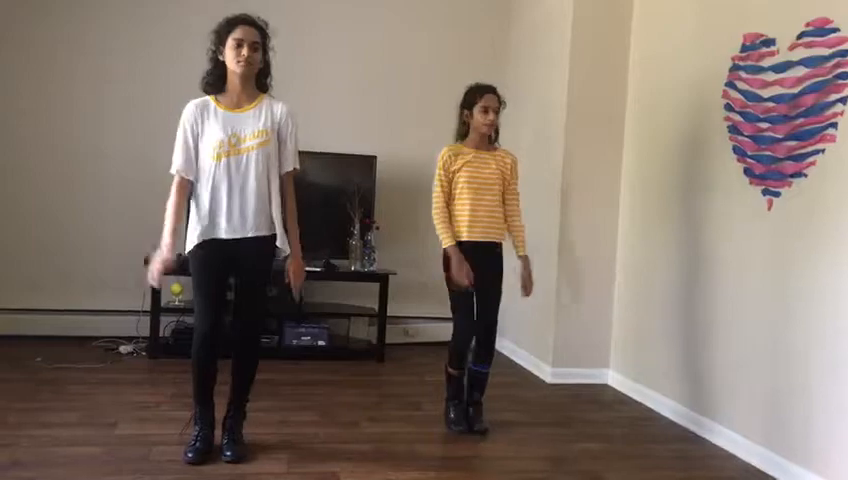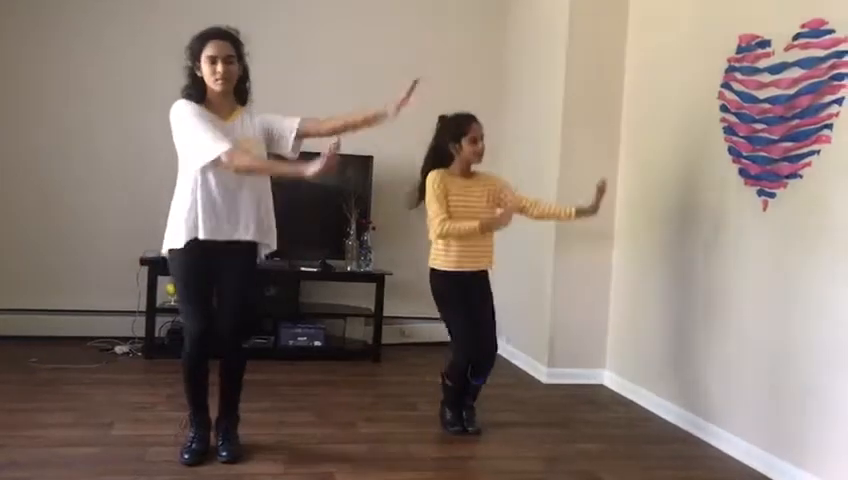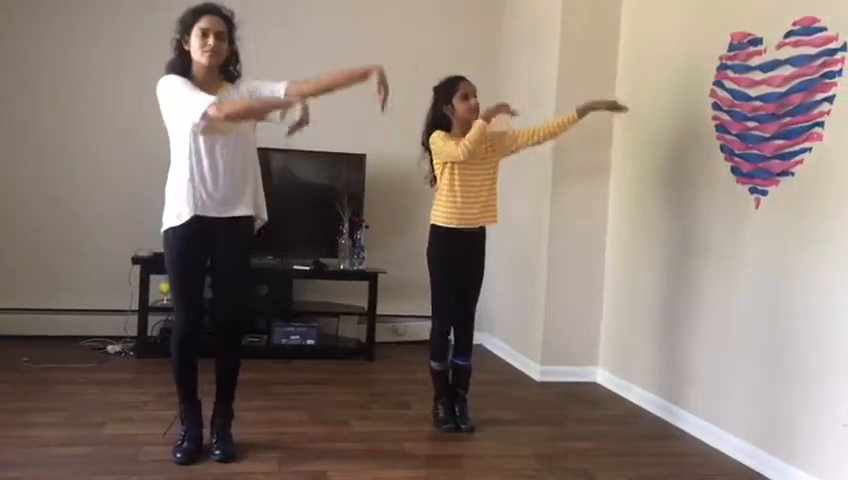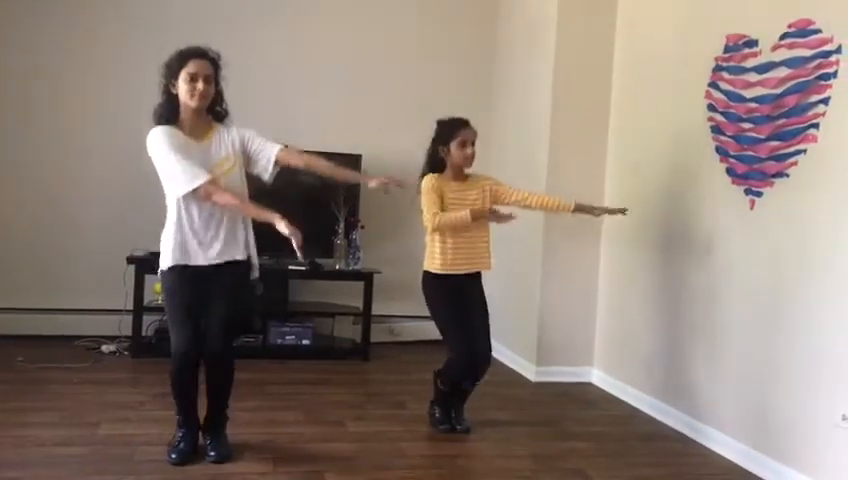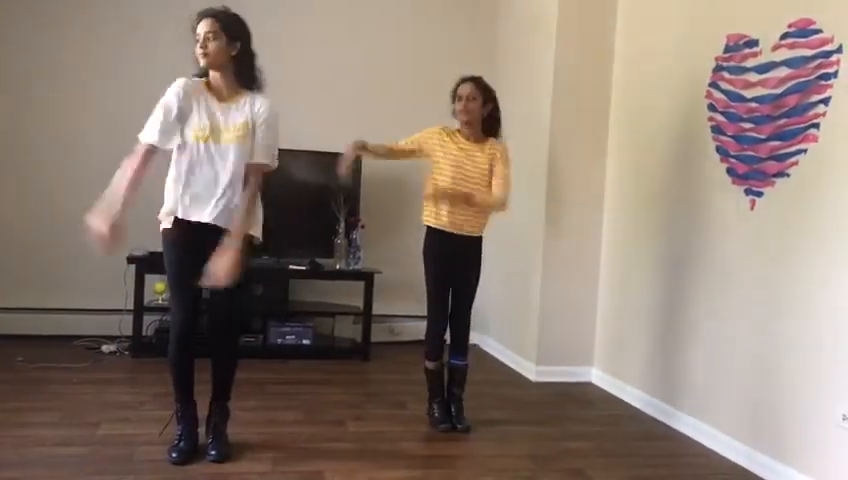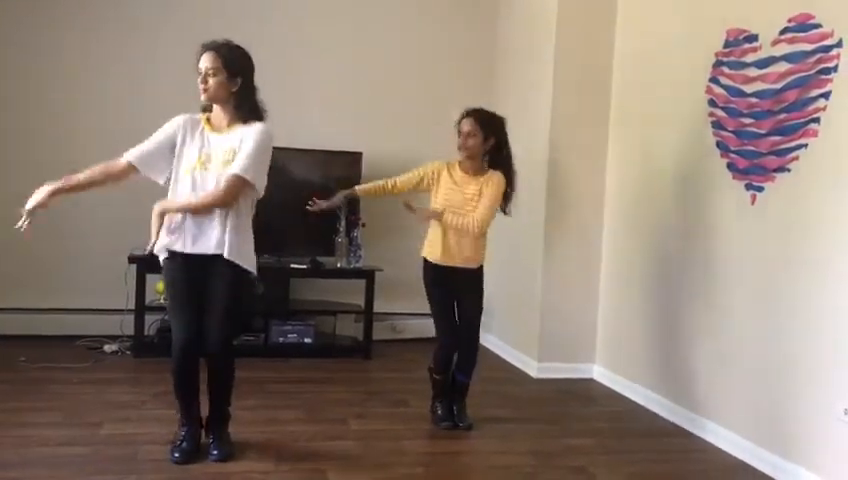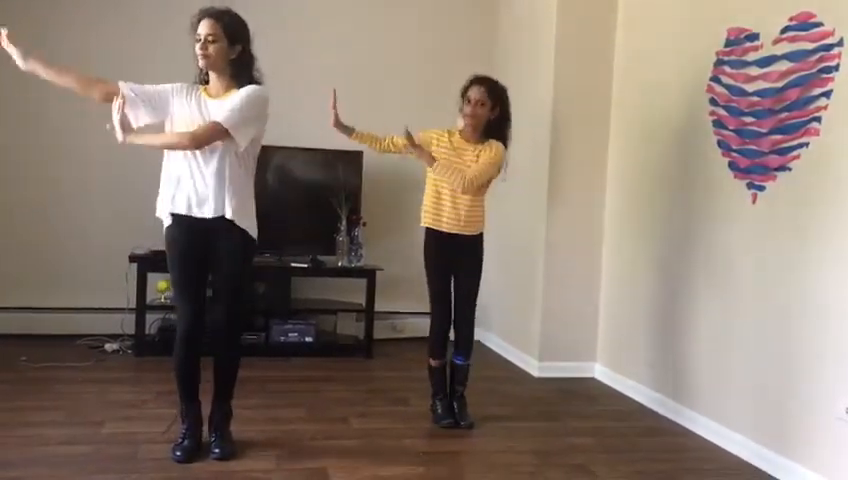
dt=0.7s
person 1, frame 1
left shoulder: (277, 114)
right shoulder: (197, 111)
left elbow: (286, 184)
right elbow: (181, 183)
left wrist: (294, 249)
right wrist: (165, 245)
left hip: (259, 241)
right hip: (210, 238)
left knee: (248, 334)
right knee: (207, 332)
left ankle: (232, 426)
right ankle: (202, 426)
person 1, frame 2
left shoulder: (258, 121)
right shoulder: (185, 112)
left elbow: (319, 127)
right elbow: (235, 161)
left wrist: (384, 114)
right wrist: (304, 170)
left hip: (239, 242)
right hip: (192, 239)
left knee: (231, 335)
right knee: (198, 334)
left ankle: (227, 426)
right ankle: (199, 426)
person 1, frame 3
left shoulder: (244, 91)
right shoulder: (172, 87)
left elbow: (308, 87)
right elbow: (219, 111)
left wrist: (368, 72)
right wrist: (287, 101)
left hip: (235, 218)
right hip: (187, 217)
left knee: (228, 321)
right knee: (187, 321)
left ankle: (222, 424)
right ankle: (190, 424)
person 1, frame 4
left shoulder: (235, 136)
right shoulder: (161, 139)
left elbow: (296, 158)
right elbow: (212, 193)
left wrist: (363, 180)
right wrist: (274, 219)
left hip: (231, 260)
right hip: (183, 260)
left knee: (218, 347)
right knee: (186, 348)
left ankle: (215, 427)
right ankle: (186, 428)
person 1, frame 5
left shoulder: (258, 106)
right shoulder: (184, 92)
left elbow: (254, 181)
right elbow: (143, 151)
left wrist: (235, 244)
right wrist: (111, 208)
left hip: (231, 229)
right hip: (182, 224)
left knee: (224, 328)
right knee: (183, 325)
left ankle: (217, 424)
right ankle: (186, 425)
person 1, frame 6
left shoulder: (256, 134)
right shoulder: (183, 127)
left elbow: (224, 197)
right elbow: (120, 167)
left wrist: (164, 207)
right wrist: (55, 187)
left hip: (228, 256)
right hip: (182, 251)
left knee: (217, 344)
right knee: (185, 343)
left ankle: (218, 427)
right ankle: (189, 427)
person 1, frame 7
left shoulder: (252, 98)
right shoulder: (179, 95)
left elbow: (197, 138)
right elbow: (102, 90)
left wrist: (132, 136)
left hip: (230, 224)
right hip: (184, 221)
left knee: (224, 325)
right knee: (189, 325)
left ankle: (220, 423)
right ankle: (190, 423)
person 2, frame 1
left shoulder: (507, 161)
right shoulder: (449, 156)
left elbow: (512, 212)
right elbow: (440, 210)
left wrist: (524, 258)
right wrist: (455, 255)
left hip: (491, 253)
right hip: (459, 252)
left knee: (487, 332)
right knee: (465, 330)
left ankle: (474, 405)
right ankle: (454, 403)
person 2, frame 2
left shoulder: (490, 183)
right shoulder: (437, 179)
left elbow: (534, 208)
right elbow: (441, 228)
left wrist: (583, 211)
right wrist: (487, 224)
left hip: (477, 277)
right hip: (446, 275)
left knee: (487, 351)
right knee: (465, 349)
left ankle: (467, 406)
right ankle: (449, 405)
person 2, frame 3
left shoulder: (493, 138)
right shoulder: (439, 139)
left elbow: (540, 133)
right elbow: (462, 152)
left wrist: (585, 109)
right wrist: (487, 117)
left hip: (474, 237)
right hip: (445, 235)
left knee: (465, 320)
right knee: (443, 319)
left ankle: (460, 399)
right ankle: (441, 402)
person 2, frame 4
left shoulder: (485, 185)
right shoulder: (432, 182)
left elbow: (531, 199)
right elbow: (434, 222)
left wrist: (588, 209)
right wrist: (478, 214)
left hip: (471, 281)
right hip: (439, 280)
left knee: (482, 355)
right knee: (461, 352)
left ankle: (456, 405)
right ankle: (439, 403)
person 2, frame 5
left shoulder: (497, 150)
right shoulder: (438, 137)
left elbow: (500, 200)
right elbow: (393, 150)
left wrist: (462, 196)
right wrist: (361, 147)
left hip: (471, 243)
right hip: (439, 238)
left knee: (461, 321)
right knee: (437, 319)
left ankle: (456, 401)
right ankle: (436, 401)
person 2, frame 6
left shoulder: (495, 180)
right shoulder: (438, 170)
left elbow: (478, 225)
right elbow: (391, 186)
left wrist: (434, 214)
right wrist: (343, 195)
left hip: (471, 272)
right hip: (436, 267)
left knee: (469, 342)
right knee: (447, 340)
left ankle: (458, 401)
right ankle: (439, 400)
person 2, frame 7
left shoulder: (494, 151)
right shoulder: (436, 138)
left elbow: (465, 183)
right elbow: (387, 144)
left wrist: (427, 157)
right wrist: (345, 129)
left hip: (470, 241)
right hip: (437, 237)
left knee: (464, 321)
right knee: (441, 318)
left ankle: (458, 397)
right ankle: (439, 398)
